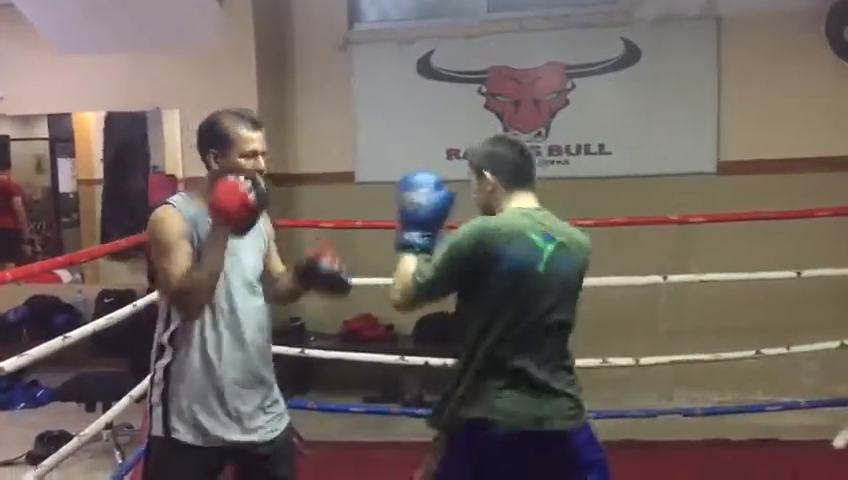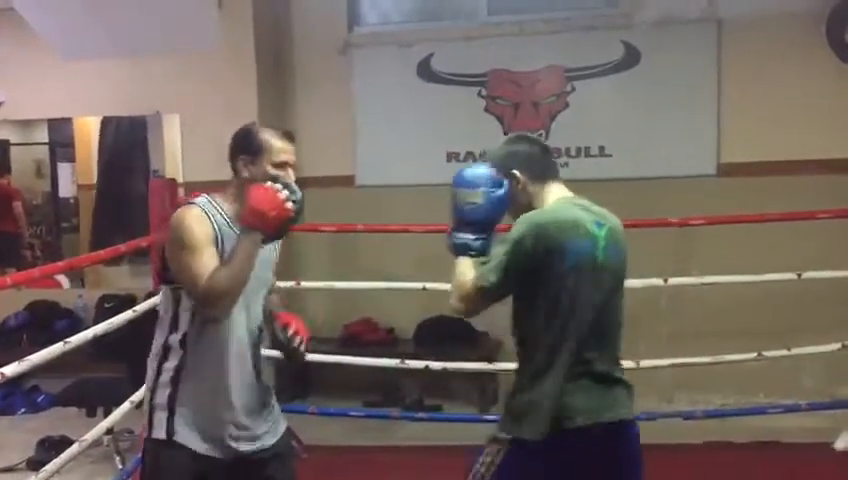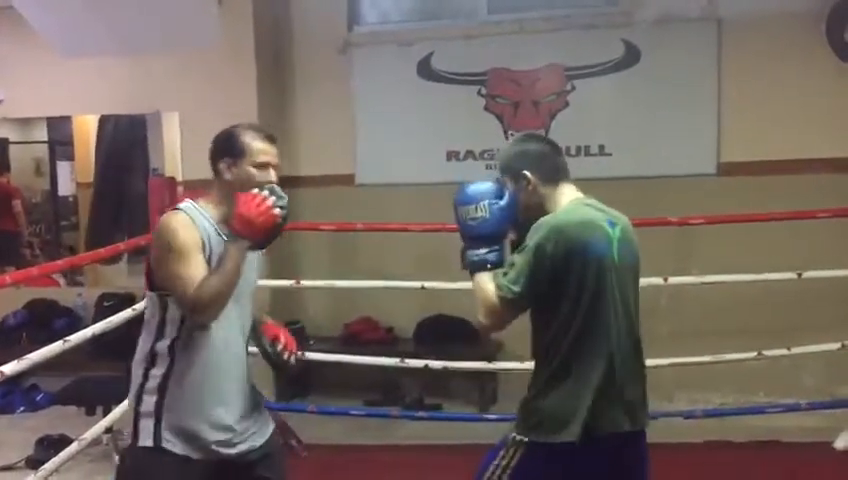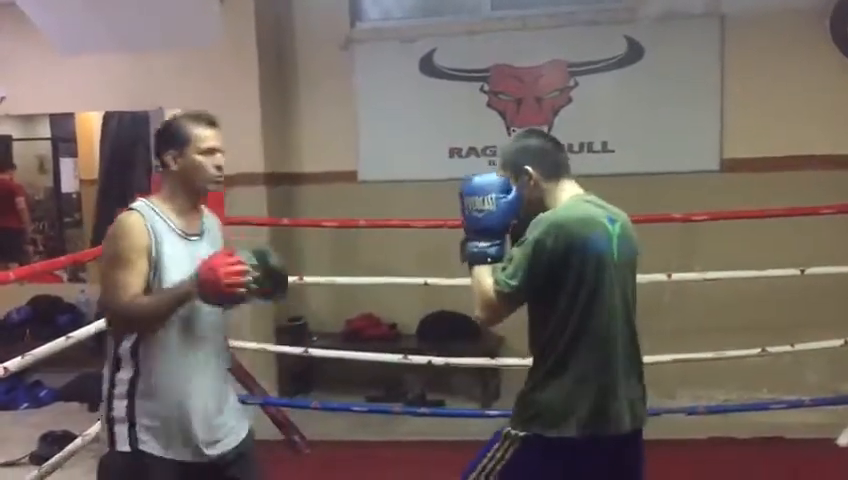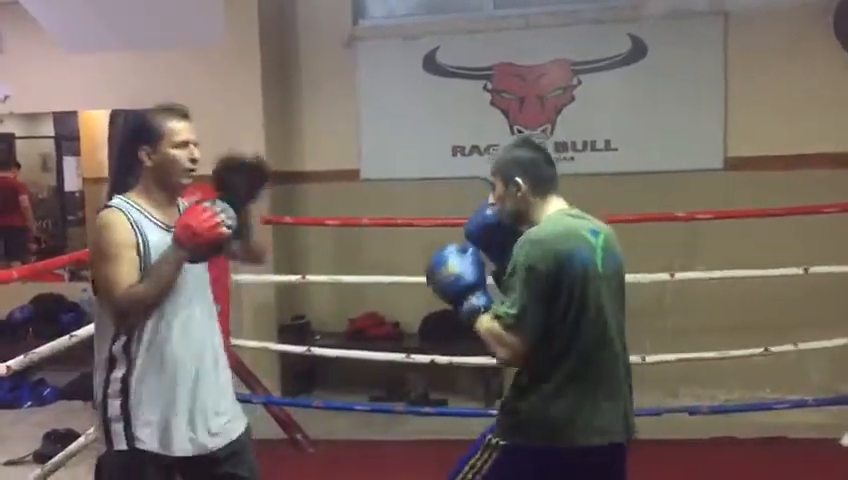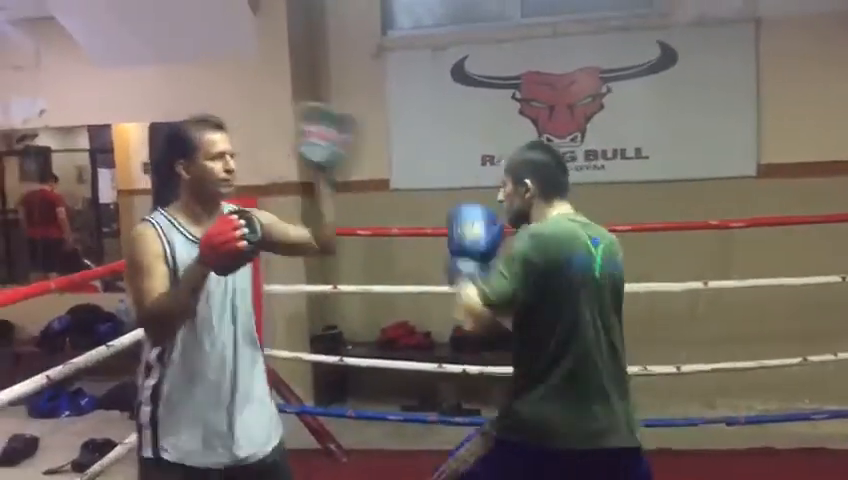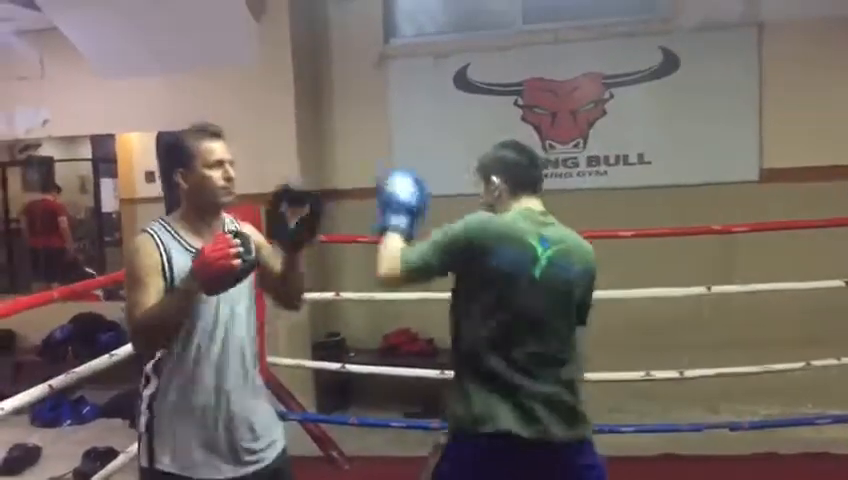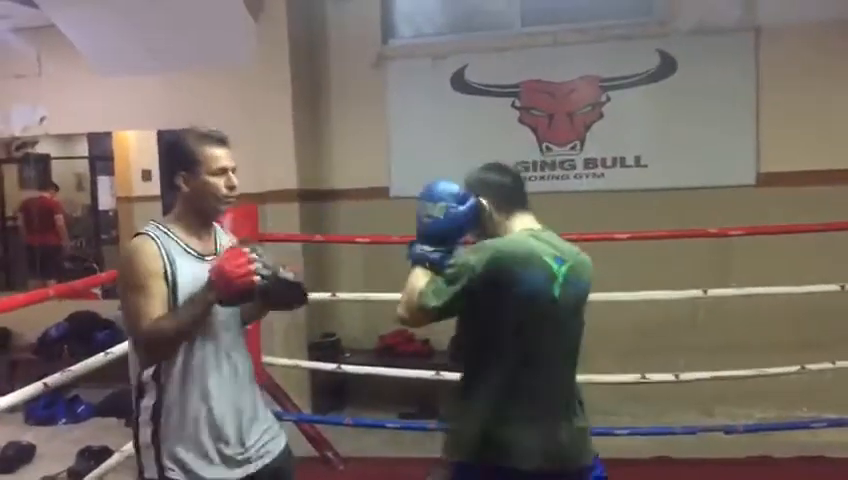
dt=0.2s
person 1, frame 1
left shoulder: (256, 215)
right shoulder: (172, 219)
left elbow: (276, 288)
right elbow: (187, 303)
left wrist: (309, 274)
right wrist: (221, 231)
left hip: (256, 399)
right hip: (191, 404)
person 1, frame 2
left shoulder: (267, 226)
right shoulder: (193, 221)
right elbow: (215, 303)
left wrist: (280, 318)
right wrist: (254, 233)
left hip: (250, 407)
right hip: (187, 414)
person 1, frame 3
left shoulder: (249, 227)
right shoulder: (180, 226)
right elbow: (203, 305)
left wrist: (265, 326)
right wrist: (244, 239)
right hip: (173, 420)
person 1, frame 4
left shoulder: (211, 222)
right shoulder: (133, 226)
right elbow: (120, 317)
left wrist: (246, 285)
right wrist: (196, 285)
right hip: (147, 419)
person 1, frame 5
left shoulder: (193, 212)
right shoulder: (115, 221)
left elbow: (255, 254)
right elbow: (126, 313)
left wrist: (241, 205)
right wrist: (180, 248)
right hip: (142, 414)
person 1, frame 6
left shoulder: (242, 221)
right shoulder: (151, 234)
left elbow: (321, 243)
right elbow: (154, 323)
left wrist: (321, 177)
right wrist: (205, 263)
right hip: (178, 427)
person 1, frame 7
left shoulder: (241, 233)
right shoulder: (150, 246)
left elbow: (291, 300)
right elbow: (143, 338)
left wrist: (294, 246)
right wrist: (196, 280)
right hip: (179, 438)
person 1, frame 8
left shoulder: (227, 241)
right shoulder: (147, 250)
right elbow: (151, 344)
left wrist: (267, 295)
right wrist: (213, 290)
right hip: (180, 444)
person 2, frame 1
left shoulder: (481, 236)
right shoulder: (576, 244)
left elbow: (402, 297)
left wrist: (414, 235)
left hip: (486, 420)
right hip: (559, 418)
person 2, frame 2
left shoulder: (537, 227)
right shoulder: (609, 224)
left elbow: (464, 302)
left wrist: (468, 233)
left hip: (548, 417)
right hip: (611, 413)
person 2, frame 3
left shoulder: (554, 230)
right shoulder: (618, 225)
left elbow: (491, 316)
left wrist: (480, 249)
right wrist: (526, 235)
left hip: (562, 422)
right hip: (624, 417)
person 2, frame 4
left shoulder: (553, 225)
right shoulder: (617, 221)
left elbow: (487, 310)
left wrist: (482, 240)
right wrist: (526, 232)
left hip: (559, 417)
right hip: (622, 413)
person 2, frame 5
left shoulder: (538, 243)
right shoulder: (602, 236)
left elbow: (509, 348)
left wrist: (470, 299)
right wrist: (505, 259)
left hip: (540, 429)
right hip: (606, 422)
person 2, frame 6
left shoulder: (537, 240)
right shoulder: (608, 244)
left elbow: (477, 319)
left wrist: (468, 264)
left hip: (537, 429)
right hip: (611, 428)
person 2, frame 7
left shoulder: (481, 232)
right shoulder: (579, 252)
left elbow: (389, 272)
left wrist: (395, 219)
left hip: (488, 427)
right hip: (562, 426)
person 2, frame 8
left shoulder: (493, 257)
right shoulder: (577, 261)
left elbow: (410, 312)
left wrist: (429, 245)
left hip: (494, 447)
right hip: (567, 445)
